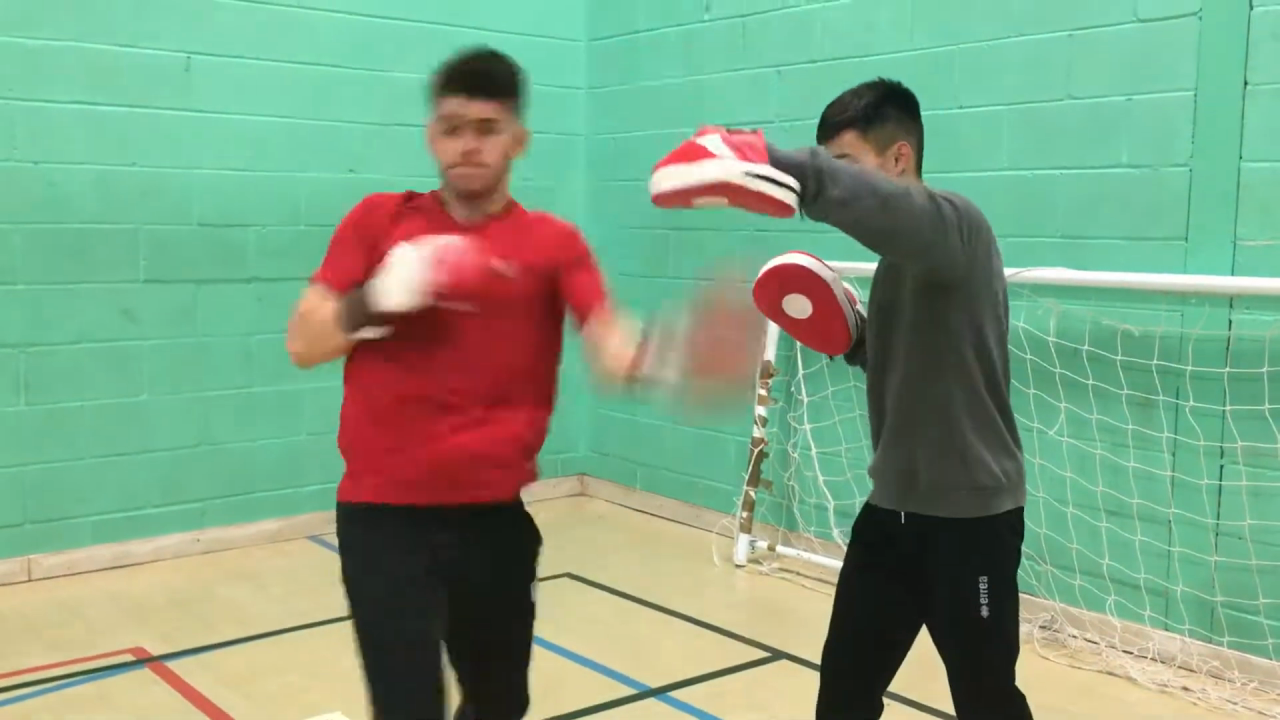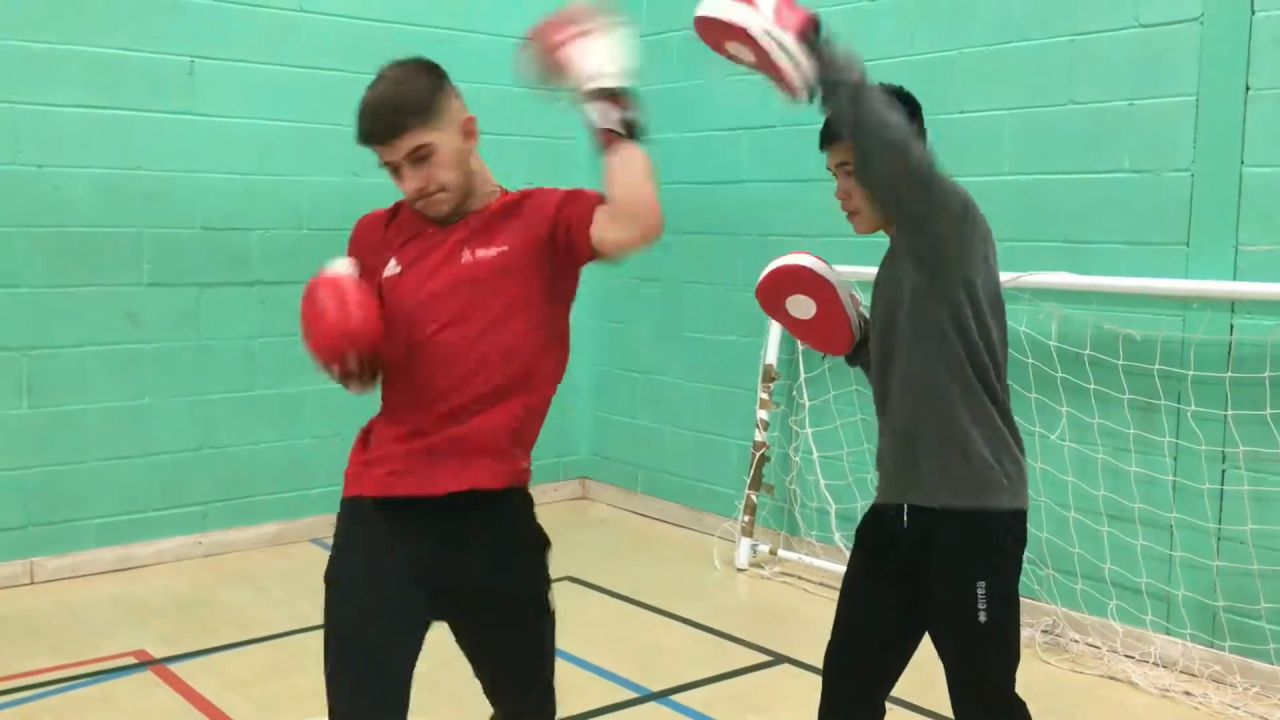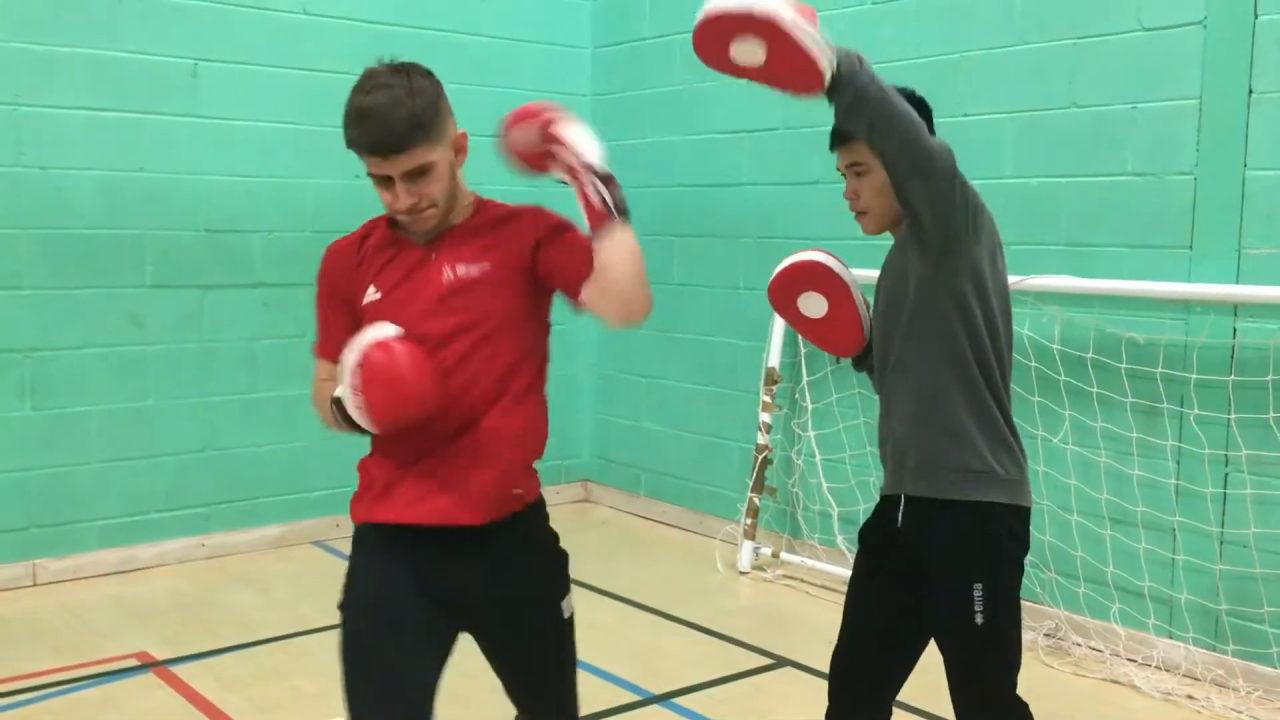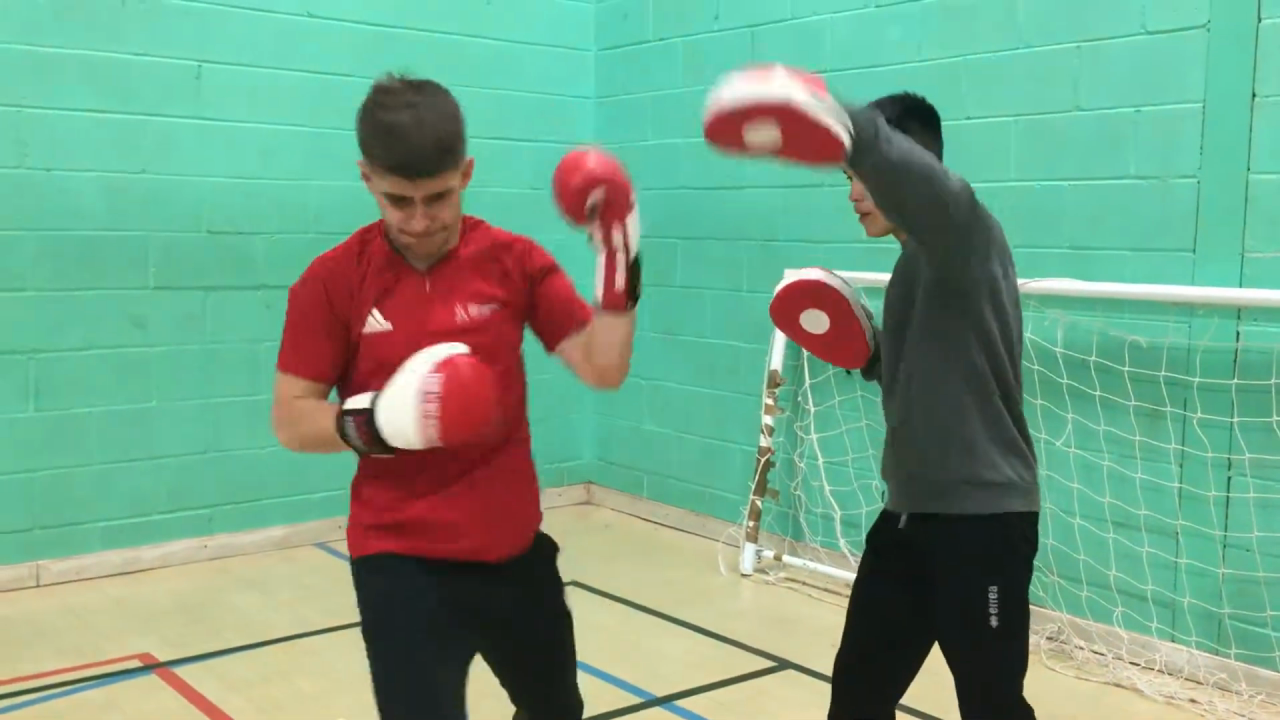
dt=0.1s
person 1, frame 1
left shoulder: (953, 225)
right shoulder: (902, 255)
left elbow: (885, 203)
left wrist: (782, 165)
right wrist: (848, 338)
left hip: (971, 512)
right hip: (896, 509)
person 1, frame 2
left shoulder: (950, 224)
right shoulder: (908, 254)
left elbow: (900, 160)
right wrist: (857, 341)
left hip: (974, 514)
right hip: (900, 510)
person 1, frame 3
left shoulder: (957, 223)
right shoulder: (914, 251)
left elbow: (917, 150)
left wrist: (827, 62)
right wrist: (863, 344)
left hip: (976, 513)
right hip: (905, 508)
person 1, frame 4
left shoulder: (966, 239)
right shoulder: (917, 257)
left elbow: (935, 190)
left wrist: (850, 131)
right wrist: (869, 353)
left hip: (983, 519)
right hip: (911, 514)
person 2, frame 1
left shoulder: (553, 241)
right shoulder: (380, 220)
left elbow: (613, 351)
right elbow: (304, 342)
left wrist: (683, 354)
right wrist: (382, 303)
left hip: (493, 515)
right hip: (386, 513)
person 2, frame 2
left shoulder: (549, 219)
right shoulder: (377, 238)
left elbow: (637, 225)
right elbow: (351, 358)
left wrist: (609, 103)
right wrist: (348, 353)
left hip: (491, 515)
right hip: (382, 511)
person 2, frame 3
left shoulder: (526, 234)
right shoulder: (350, 259)
left elbow: (623, 306)
right elbow: (326, 391)
left wrist: (593, 178)
right wrist: (353, 398)
left hip: (508, 529)
right hip: (395, 536)
person 2, frame 4
left shoulder: (513, 262)
right shoulder: (329, 282)
left elbow: (603, 369)
right elbow: (292, 423)
left wrist: (620, 253)
right wrist: (375, 421)
left hip: (513, 552)
right hip: (400, 562)
